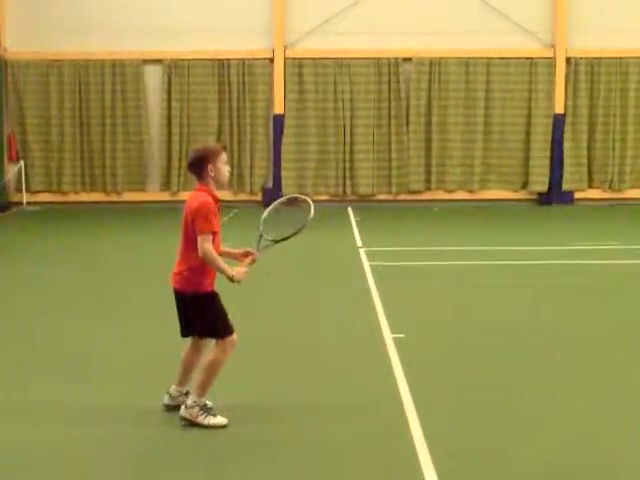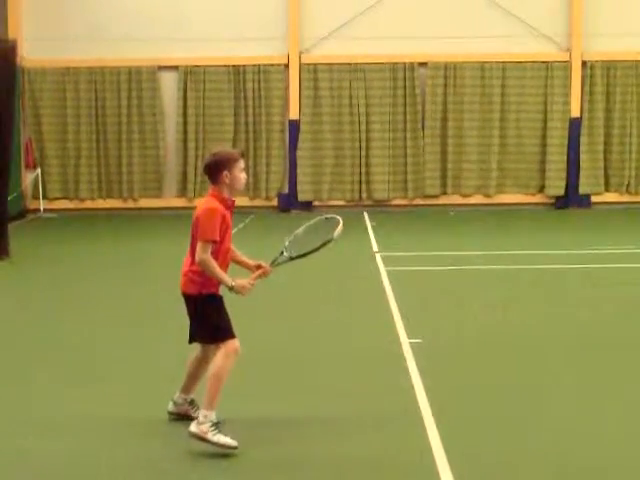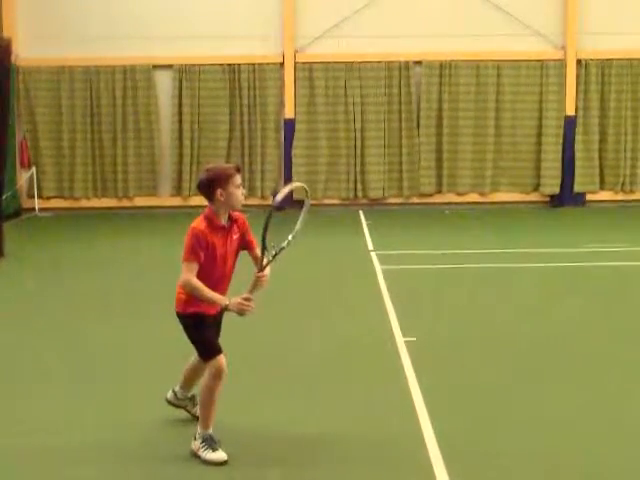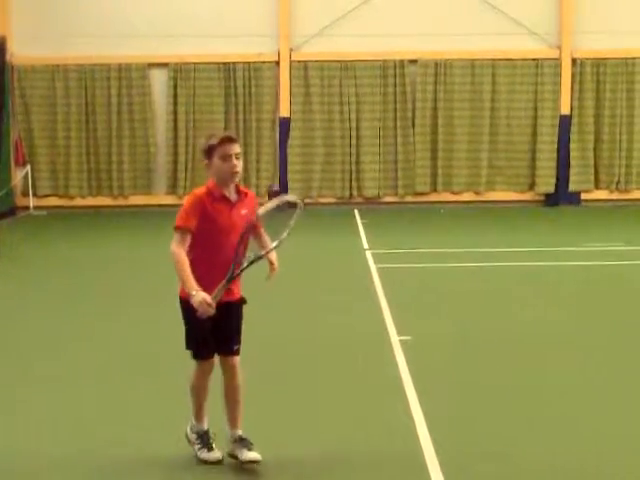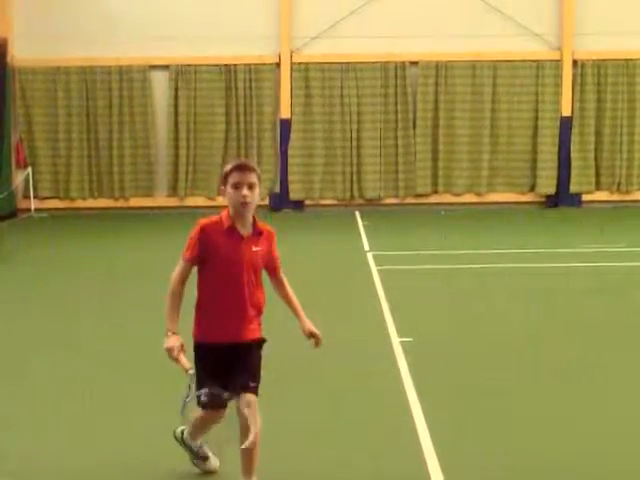
dt=1s
person 1, frame 1
left shoulder: (198, 199)
right shoulder: (205, 203)
right elbow: (204, 251)
left wrist: (234, 253)
right wrist: (231, 273)
left hip: (186, 281)
right hip: (197, 284)
left knee: (200, 339)
right knee: (227, 340)
left ankle: (177, 393)
right ankle: (194, 405)
person 1, frame 2
left shoulder: (222, 206)
right shoulder: (212, 210)
left elbow: (225, 249)
right elbow: (203, 257)
left wrist: (251, 264)
right wrist: (232, 284)
left hip: (199, 287)
right hip: (201, 287)
left knee: (210, 347)
right knee: (229, 347)
left ankle: (181, 401)
right ankle: (205, 421)
person 1, frame 3
left shoulder: (238, 222)
right shoulder: (199, 231)
left elbow: (257, 254)
right elbow: (187, 280)
left wrist: (263, 272)
right wrist: (227, 302)
left hip: (215, 304)
right hip: (193, 306)
left knee: (207, 356)
right knee: (218, 366)
left ankle: (180, 394)
right ankle: (203, 437)
person 1, frame 4
left shoulder: (248, 199)
right shoulder: (198, 200)
left elbow: (257, 232)
right elbow: (177, 248)
left wrist: (270, 252)
right wrist: (194, 292)
left hip: (231, 296)
right hip: (200, 299)
left knee: (231, 365)
right knee: (205, 364)
left ankle: (237, 437)
right ankle: (198, 429)
person 1, frame 5
left shoulder: (266, 236)
right shoulder: (206, 231)
left elbow: (277, 277)
right elbow: (178, 279)
left wrist: (302, 318)
right wrist: (172, 331)
left hip: (248, 337)
right hip: (210, 338)
left knee: (247, 405)
right knee: (215, 410)
right ankle: (188, 436)
